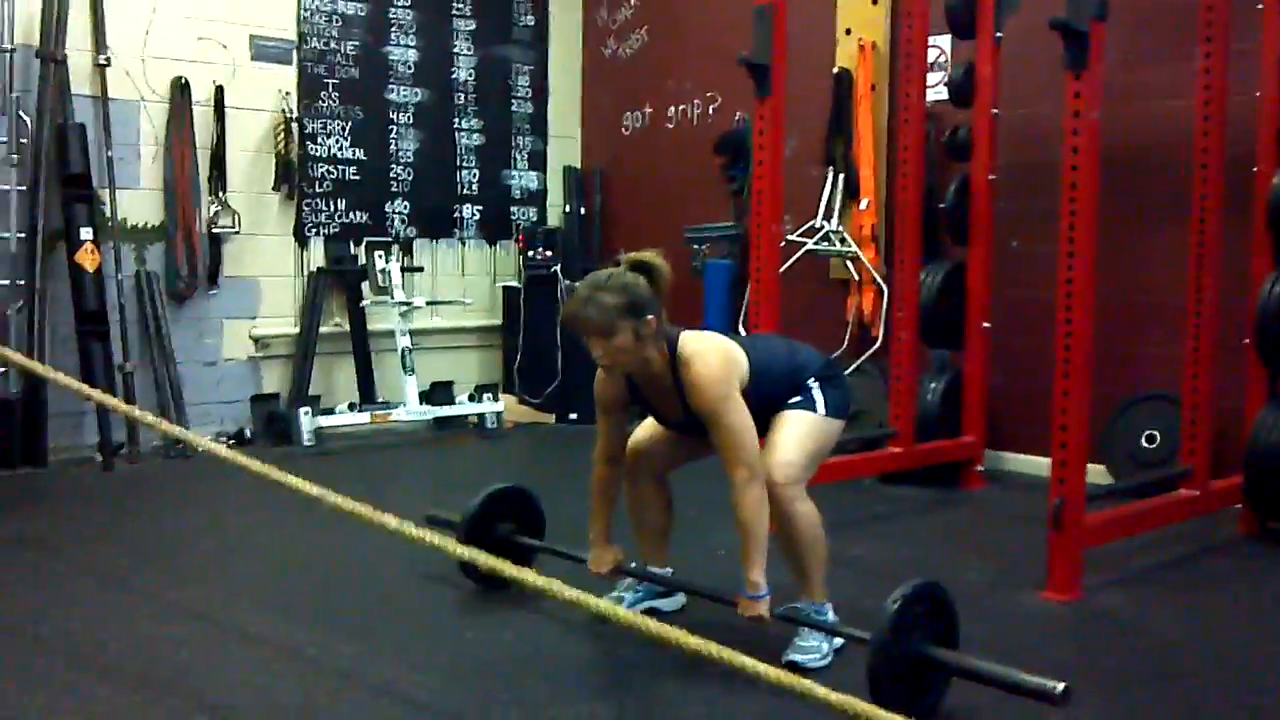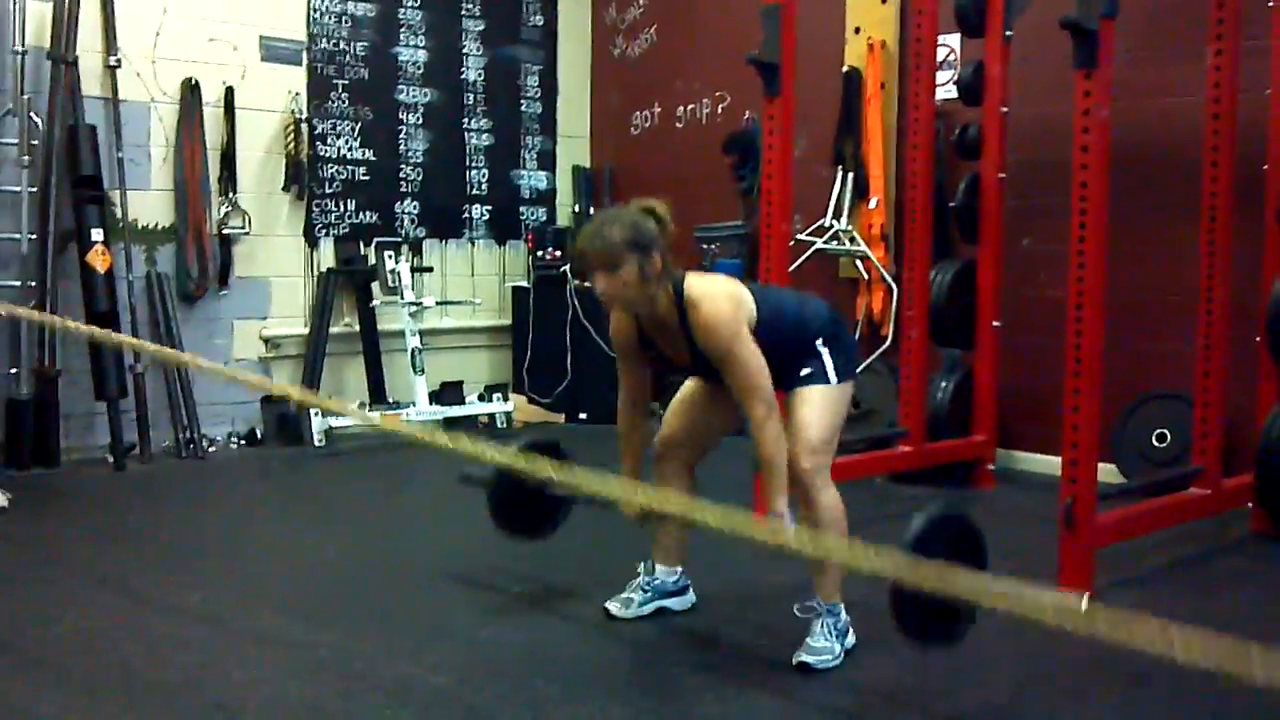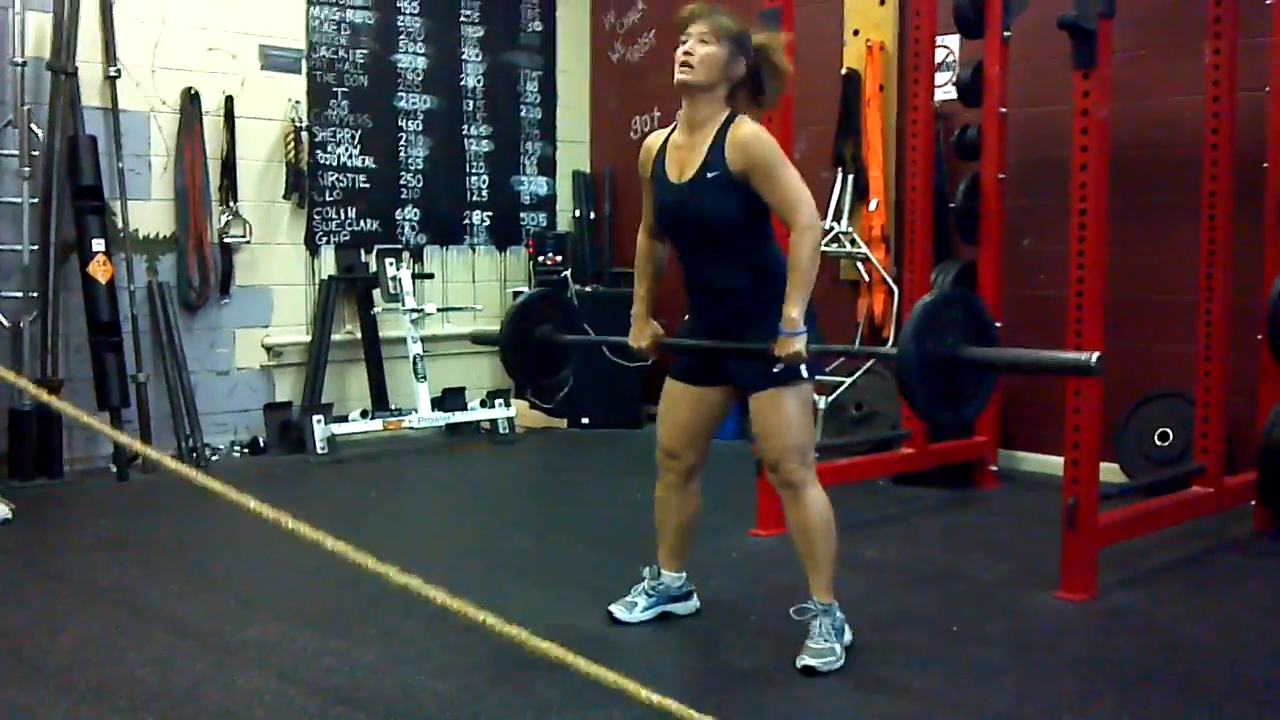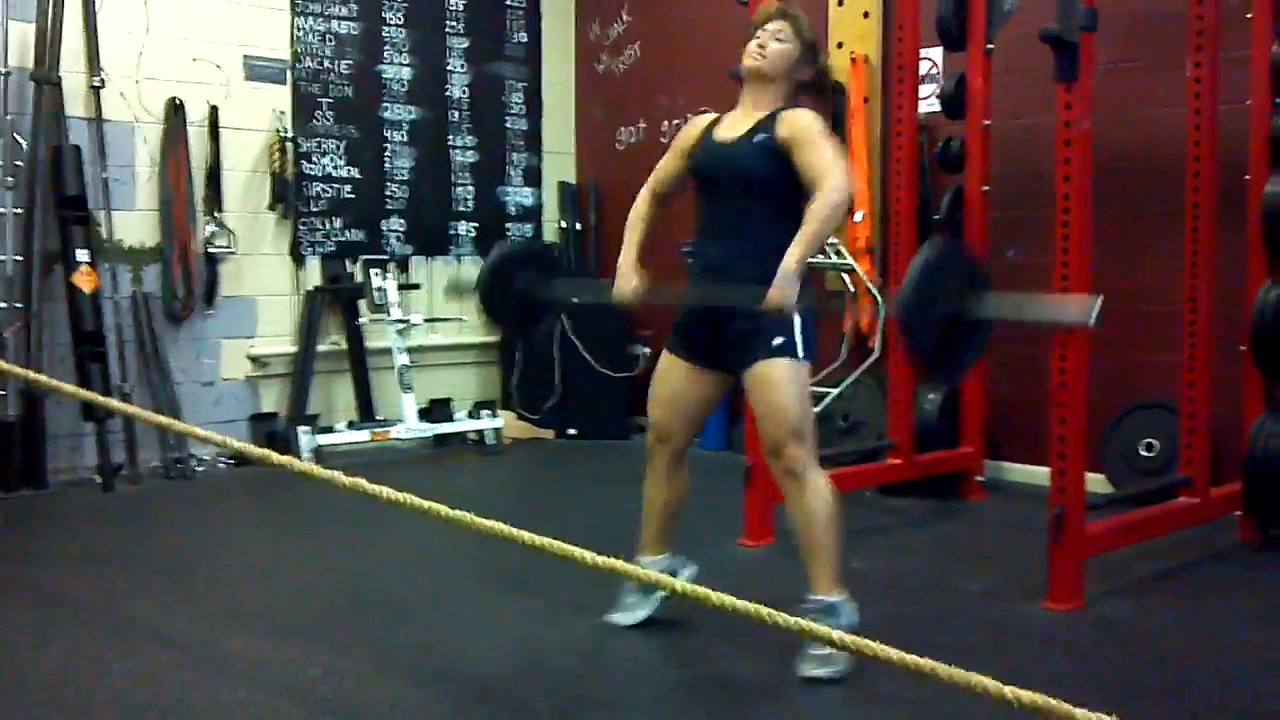
dt=0.5s
person 1, frame 1
left shoulder: (703, 369)
right shoulder: (613, 379)
left elbow: (747, 479)
right elbow: (607, 461)
left wrist: (755, 585)
right wrist: (600, 542)
left hip: (807, 387)
right hip: (749, 393)
left knee: (780, 480)
right knee: (640, 457)
left ankle: (819, 615)
right ankle: (656, 579)
person 1, frame 2
left shoulder: (711, 310)
right shoulder: (626, 322)
left elbow: (763, 415)
right elbow: (633, 405)
left wrist: (779, 510)
right wrist: (629, 484)
left hip: (816, 346)
right hip: (748, 353)
left knee: (806, 466)
right knee: (671, 448)
left ankle: (831, 616)
right ankle: (667, 578)
person 1, frame 3
left shoulder: (747, 138)
right shoulder: (657, 148)
left elbow: (807, 223)
right elbow: (651, 234)
left wrist: (791, 321)
right wrist: (642, 314)
left hip: (770, 325)
right hip: (705, 328)
left knee: (787, 467)
right knee: (675, 457)
left ankle: (826, 614)
right ankle: (671, 582)
person 1, frame 4
left shoulder: (797, 123)
right shoulder: (704, 127)
left elbow: (837, 190)
right elbow: (651, 194)
left wrist: (791, 266)
right wrist: (629, 263)
left hip: (769, 309)
right hip: (704, 306)
left knee: (790, 451)
right knee: (664, 440)
left ankle: (831, 606)
right ankle: (658, 568)
